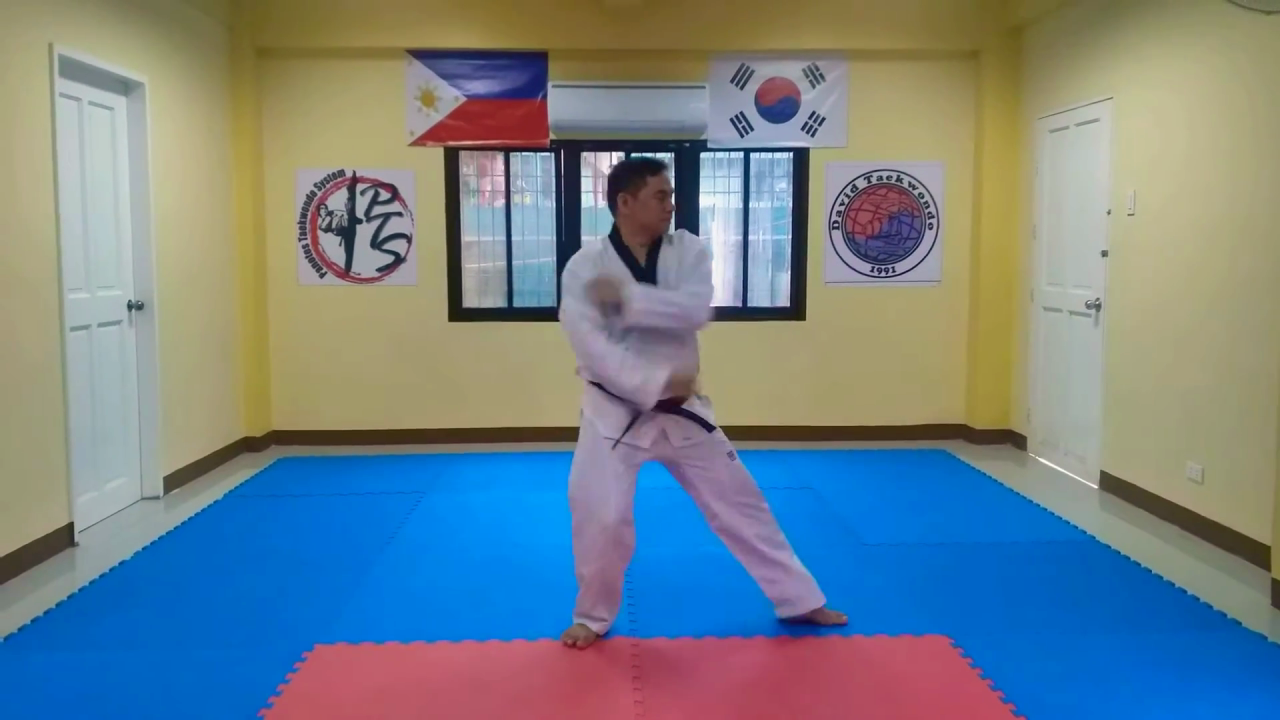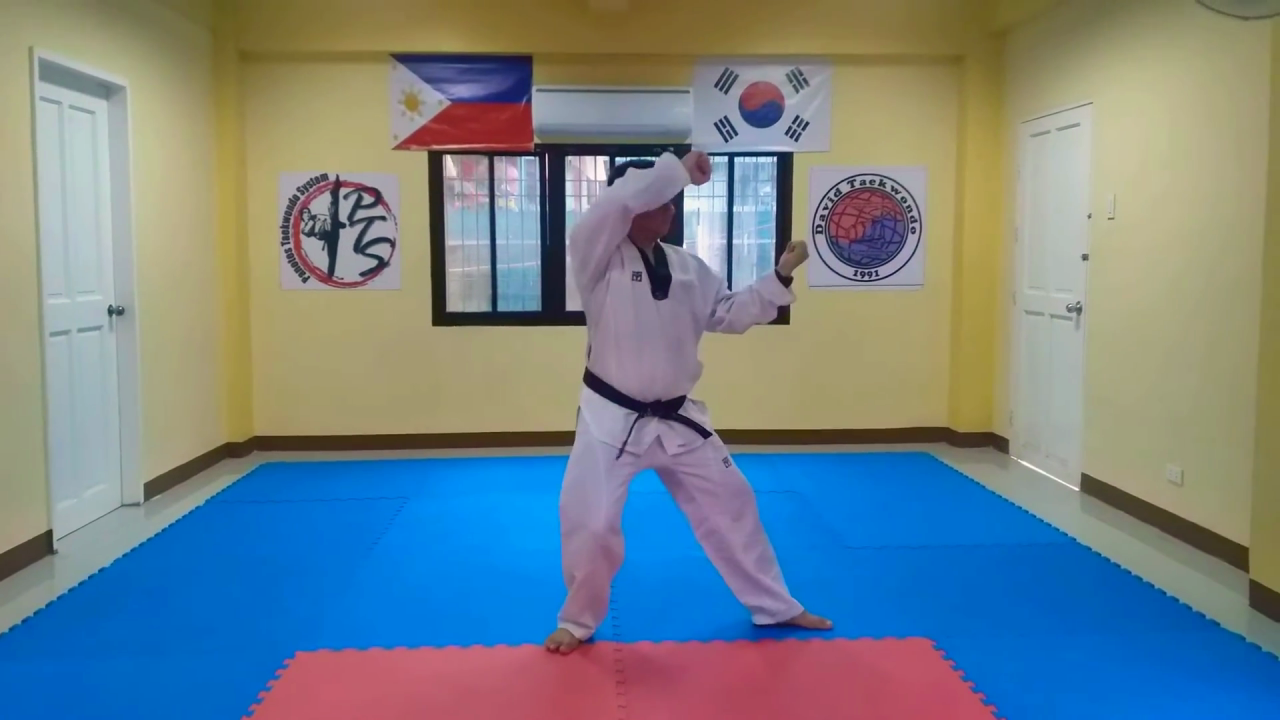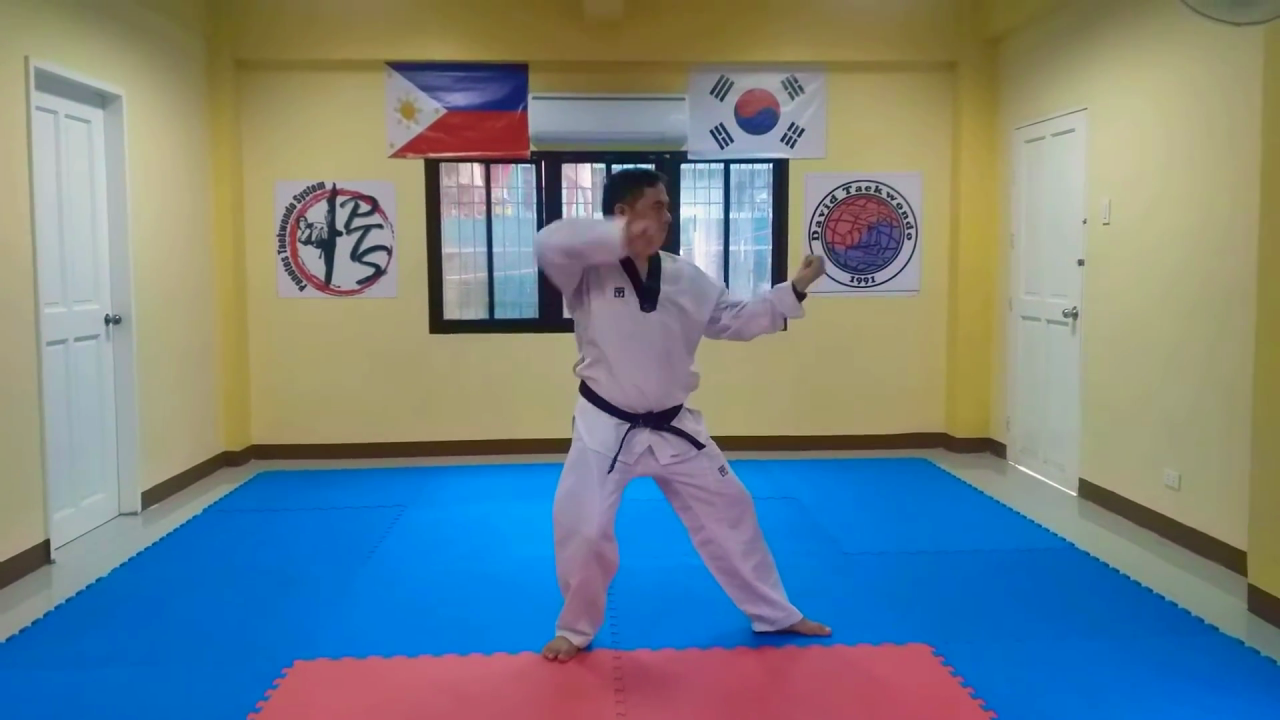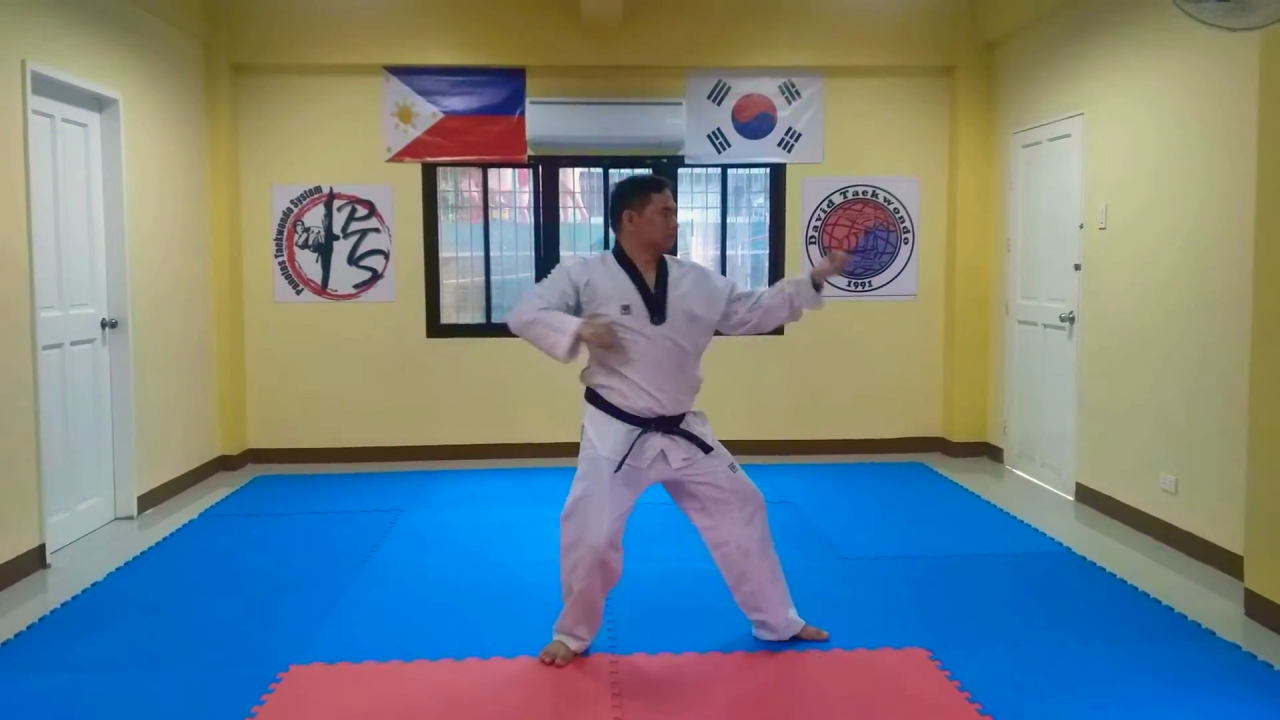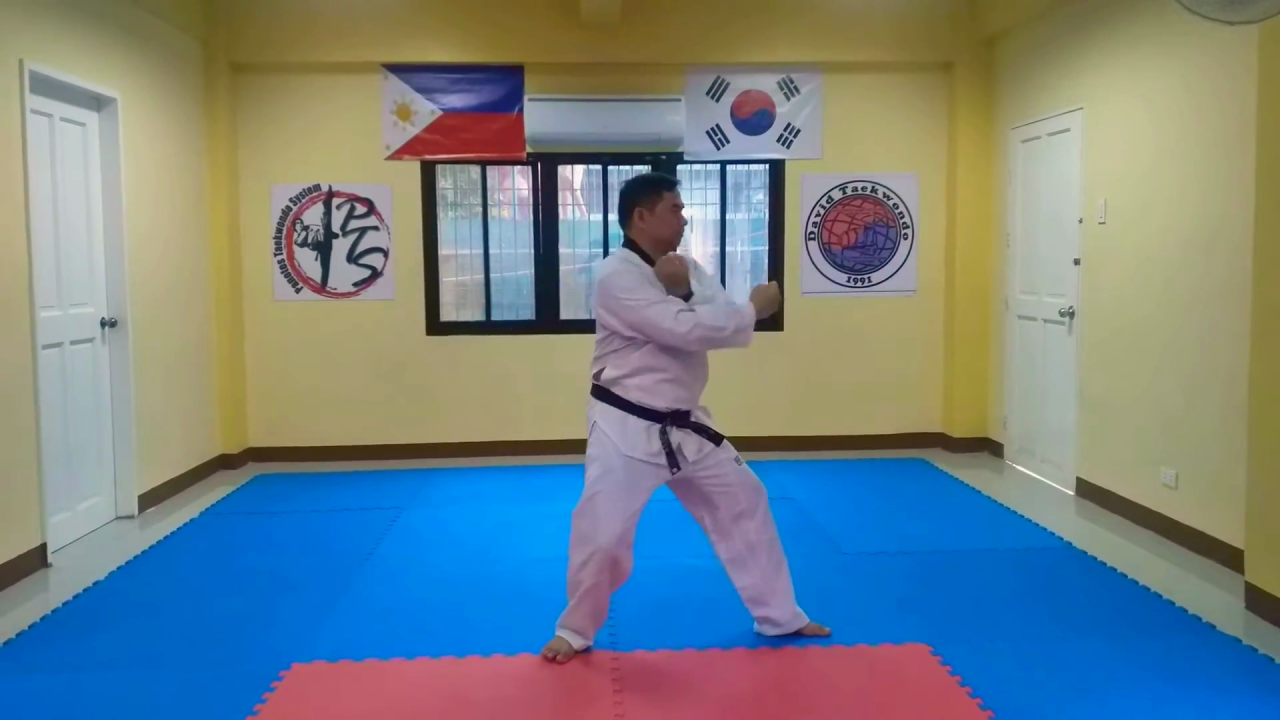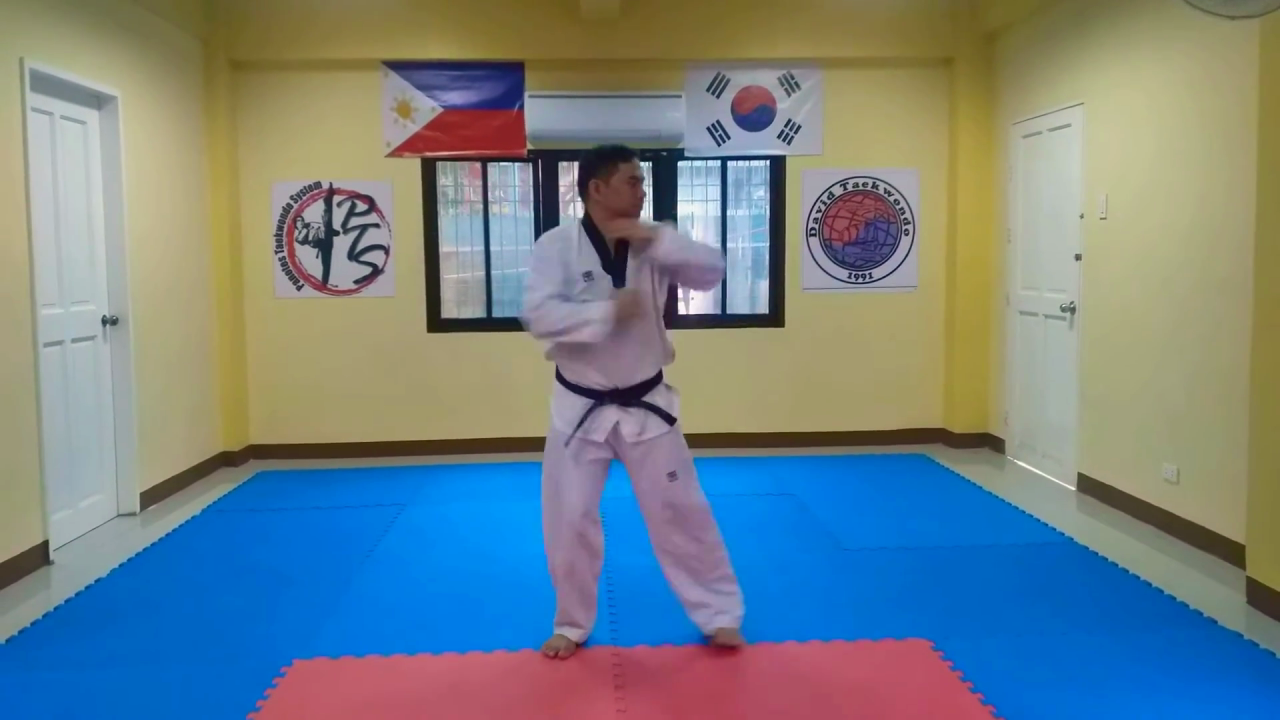
dt=0.4s
person 1, frame 1
left shoulder: (686, 252)
right shoulder: (586, 266)
left elbow: (692, 311)
right elbow: (590, 344)
left wrist: (627, 297)
right wrist: (654, 382)
left hip: (682, 411)
right hip: (615, 414)
left knee: (740, 502)
right knee: (602, 518)
left ankle: (800, 598)
right ankle: (592, 615)
person 1, frame 2
left shoulder: (687, 266)
right shoulder: (597, 253)
left elbow: (730, 314)
right elbow: (620, 199)
left wrist: (780, 276)
right wrist: (680, 170)
left hip: (678, 418)
right hip: (612, 417)
left knee: (731, 506)
right knee: (592, 523)
left ankle: (776, 606)
right ankle: (577, 620)
person 1, frame 3
left shoulder: (685, 276)
right shoulder: (588, 265)
left elbow: (735, 320)
right elbow: (550, 242)
left wrist: (795, 290)
right wrist: (621, 234)
left hip: (674, 427)
right hip: (606, 426)
left knee: (728, 514)
right knee: (584, 530)
left ankle: (776, 614)
right ankle: (575, 628)
person 1, frame 4
left shoulder: (690, 275)
right shoulder: (587, 275)
left elbow: (751, 311)
right elbow: (524, 315)
left wrist: (812, 283)
right wrist: (576, 330)
left hip: (680, 432)
right hip: (615, 433)
left knee: (741, 512)
right knee: (592, 537)
left ankle: (778, 621)
right ankle: (572, 633)
person 1, frame 5
left shoulder: (681, 266)
right shoulder: (616, 276)
left elbow: (726, 316)
right elbow: (683, 329)
left wrist: (692, 287)
right wrist: (752, 309)
left hip: (683, 424)
right hip: (626, 427)
left knee: (744, 505)
right knee: (603, 534)
left ankle: (781, 616)
right ankle: (575, 629)
person 1, frame 6
left shoulder: (653, 237)
right shoulder: (555, 246)
left elbow: (711, 270)
right elbow: (542, 315)
left wrist: (656, 242)
right wrist: (607, 314)
left hip: (646, 404)
right hip: (579, 406)
left knee: (680, 509)
right knee: (570, 519)
left ankle: (718, 612)
right ankle: (572, 623)
